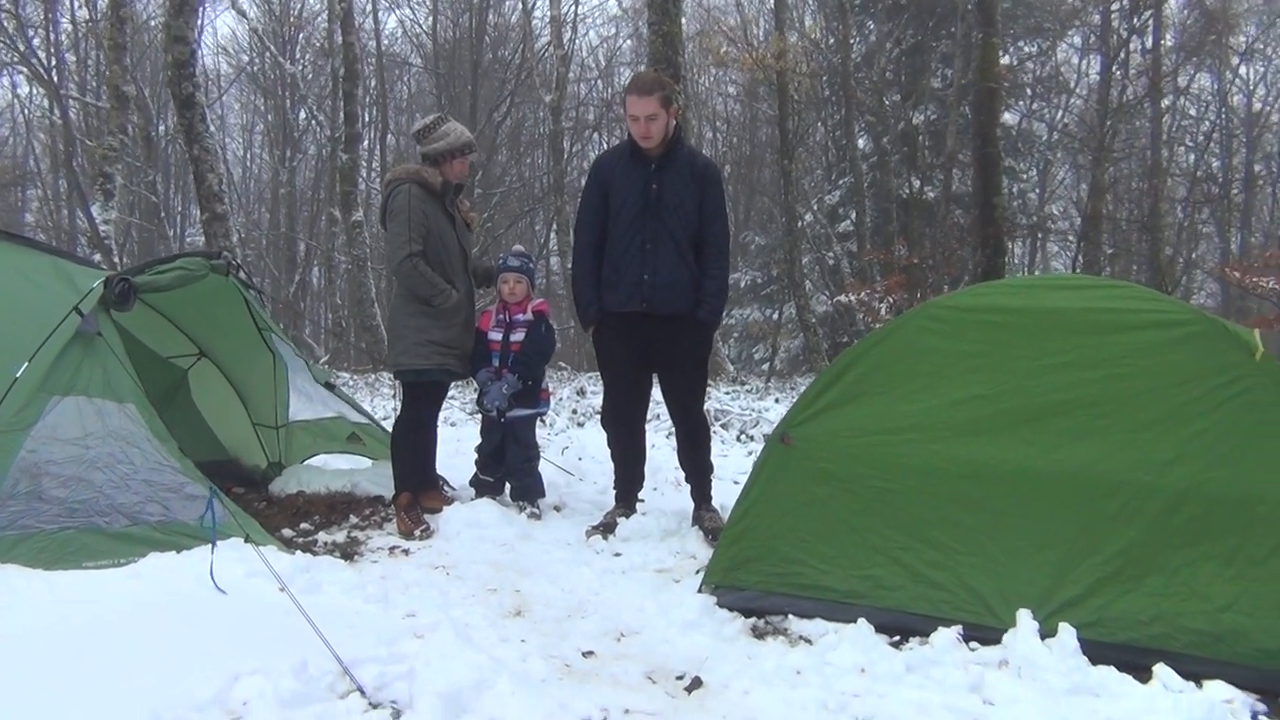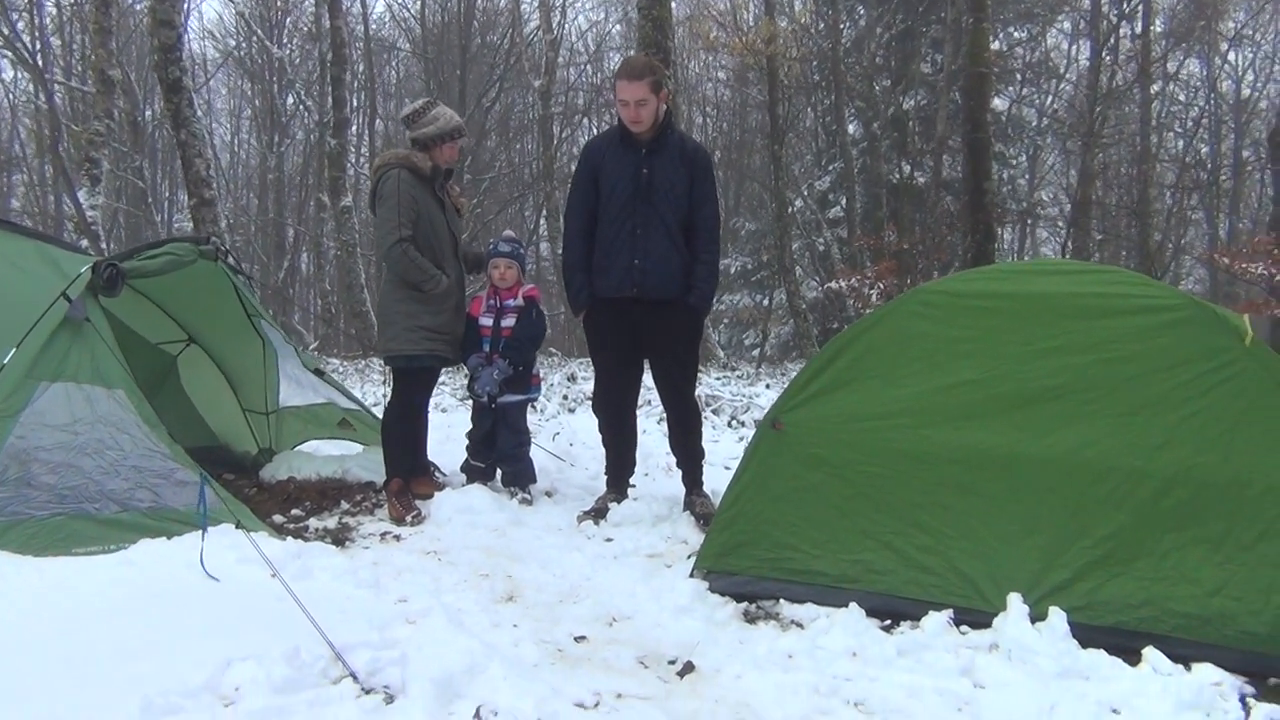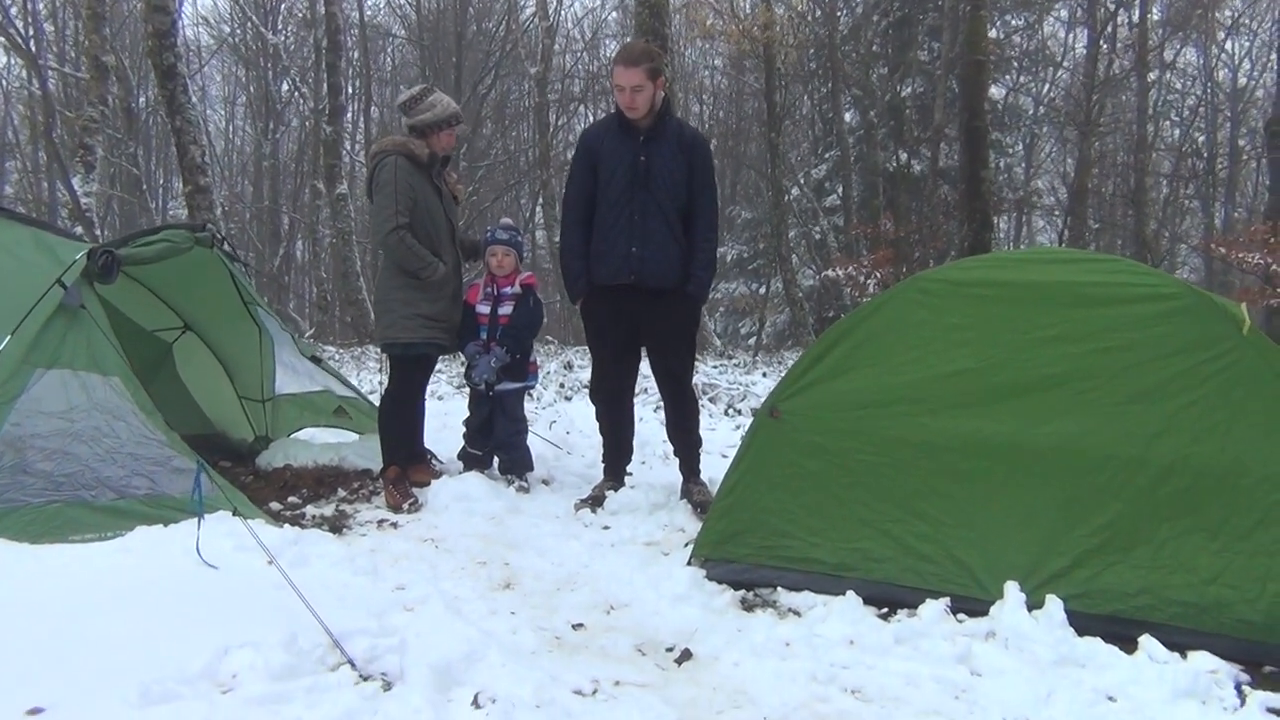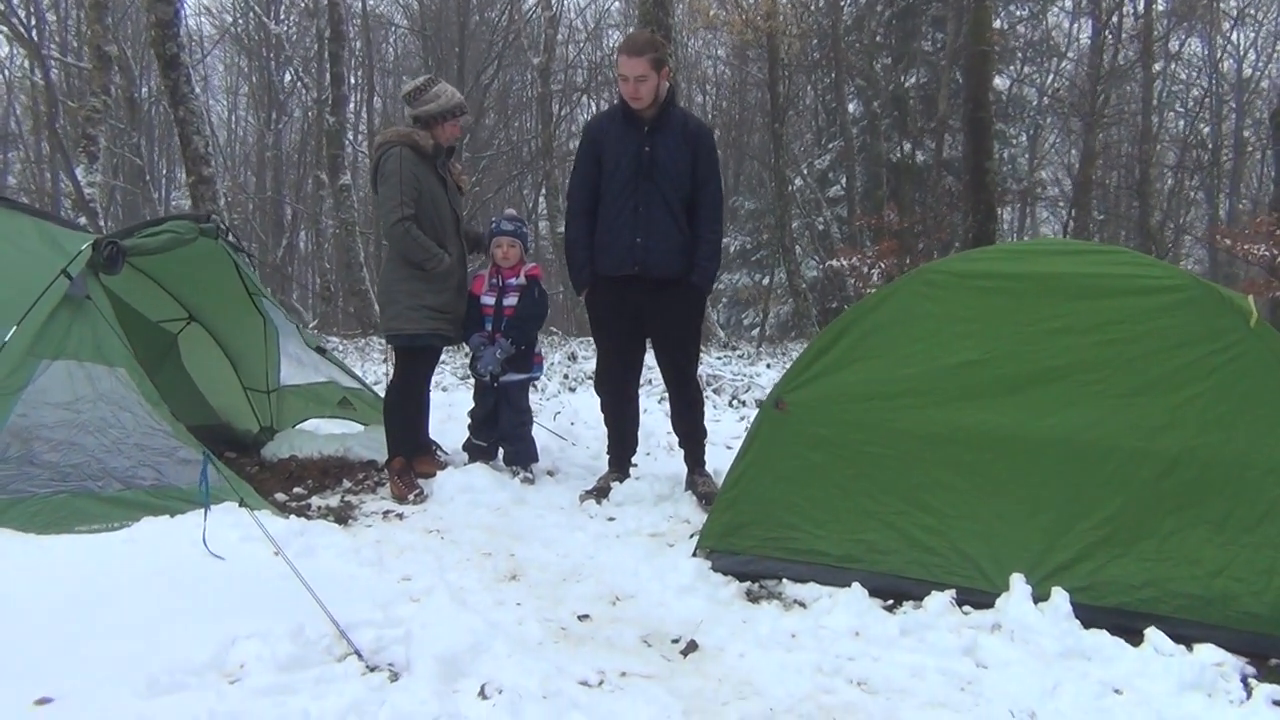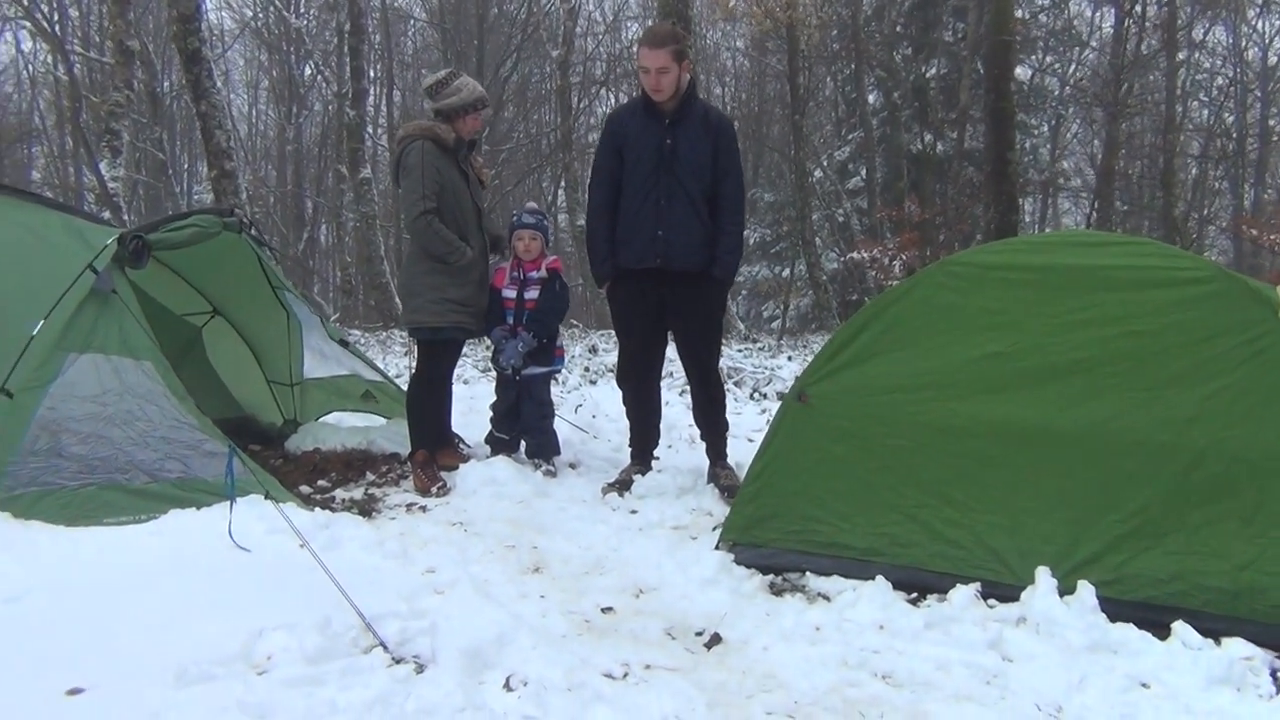
dt=0.2s
person 1, frame 1
left shoulder: (700, 170)
right shoulder: (608, 167)
left elbow: (716, 248)
right elbow: (586, 244)
left wrist: (708, 313)
right wrist: (589, 311)
left hip: (681, 318)
right hip: (619, 318)
left knee: (688, 415)
right knee: (622, 417)
left ankle: (703, 502)
right ankle: (625, 500)
person 1, frame 2
left shoulder: (690, 155)
right shoulder: (598, 152)
left elbow: (706, 233)
right elbow: (577, 229)
left wrist: (700, 298)
right wrist: (580, 296)
left hip: (672, 303)
right hip: (610, 303)
left knee: (680, 400)
right knee: (613, 402)
left ankle: (694, 487)
right ankle: (616, 485)
person 1, frame 3
left shoulder: (688, 142)
right shoulder: (596, 139)
left elbow: (705, 220)
right elbow: (574, 216)
left wrist: (697, 286)
right wrist: (577, 283)
left hip: (670, 291)
right hip: (608, 290)
left knee: (677, 388)
right knee: (610, 390)
left ankle: (691, 475)
right ankle: (613, 473)
person 1, frame 4
left shoulder: (692, 132)
right shoulder: (600, 130)
left elbow: (709, 211)
right elbow: (579, 207)
left wrist: (702, 277)
right wrist: (581, 274)
left hip: (674, 282)
right hip: (612, 281)
left knee: (682, 379)
right knee: (615, 380)
left ankle: (696, 467)
right ankle: (618, 465)
person 1, frame 5
left shoulder: (713, 124)
right shoulder: (621, 122)
left elbow: (731, 204)
right elbow: (600, 200)
left wrist: (723, 269)
right wrist: (603, 268)
left hip: (695, 275)
right hip: (634, 275)
left knee: (703, 372)
right knee: (637, 374)
left ankle: (718, 459)
right ankle: (641, 458)
person 2, frame 1
left shoulder: (447, 199)
right shoulder: (409, 195)
right elbow: (404, 262)
left wrist: (496, 275)
right wrist: (449, 298)
left hip: (445, 330)
right hip: (420, 331)
left knee: (429, 412)
right knee: (416, 412)
left ankle: (427, 486)
right ankle: (406, 500)
person 2, frame 2
left shoulder: (437, 184)
right shoulder: (398, 180)
right elbow: (394, 248)
left wrist: (486, 260)
right wrist: (439, 283)
left hip: (435, 315)
right hip: (410, 316)
left knee: (420, 397)
right knee: (407, 397)
left ankle: (418, 472)
right ankle: (397, 486)
person 2, frame 3
left shoulder: (434, 171)
right shoulder: (395, 166)
right elbow: (391, 235)
left wrist: (481, 249)
right wrist: (436, 271)
left hip: (432, 302)
right hip: (407, 303)
left knee: (417, 385)
right knee: (404, 385)
left ankle: (415, 459)
right ankle: (394, 474)
person 2, frame 4
left shoulder: (439, 161)
right shoulder: (400, 157)
right elbow: (397, 226)
left wrist: (483, 241)
right wrist: (442, 263)
left hip: (437, 294)
right hip: (412, 295)
left knee: (422, 376)
right knee: (409, 376)
left ankle: (420, 450)
right ankle: (399, 465)
person 2, frame 5
left shoulder: (460, 155)
right shoulder: (422, 151)
right elbow: (419, 219)
left wrist: (501, 243)
right wrist: (464, 256)
left hip: (459, 287)
right hip: (434, 288)
left knee: (445, 369)
right knee: (431, 369)
left ankle: (443, 443)
right ankle: (422, 457)
person 3, frame 1
left shoulder: (538, 319)
right shoulder: (489, 318)
left elbow: (534, 358)
right elbow: (478, 355)
left wrist: (507, 385)
right wrist: (487, 381)
left hip: (524, 397)
right hip: (492, 399)
left knee: (521, 450)
right knee: (490, 447)
left ankle: (527, 497)
right ankle: (485, 491)
person 3, frame 2
left shoulder: (528, 304)
right shoulder: (480, 303)
left elbow: (525, 343)
right elbow: (469, 341)
left wrist: (498, 370)
right wrist: (478, 366)
left hip: (515, 383)
right hip: (483, 385)
left knee: (512, 436)
right knee: (481, 433)
left ankle: (518, 483)
right ankle: (477, 477)
person 3, frame 3
left shoulder: (526, 292)
right shoulder: (477, 291)
left elbow: (522, 331)
right elbow: (465, 329)
left wrist: (495, 358)
right wrist: (475, 354)
left hip: (512, 370)
right hip: (480, 372)
left knee: (510, 424)
right knee: (478, 421)
left ankle: (516, 471)
right ankle: (474, 465)
person 3, frame 4
left shoulder: (530, 283)
right shoulder: (481, 282)
left elbow: (527, 322)
right elbow: (470, 320)
left wrist: (500, 350)
right wrist: (480, 346)
left hip: (517, 362)
right hip: (485, 364)
left knee: (514, 415)
right knee: (483, 412)
left ankle: (520, 462)
right ankle: (479, 456)
person 3, frame 5
left shoulder: (551, 276)
right shoulder: (503, 275)
left elbow: (549, 315)
right elbow: (492, 313)
left wrist: (523, 342)
right wrist: (502, 339)
left hip: (539, 355)
right hip: (506, 357)
left knee: (536, 408)
right knee: (505, 405)
left ankle: (542, 455)
right ankle: (501, 449)
